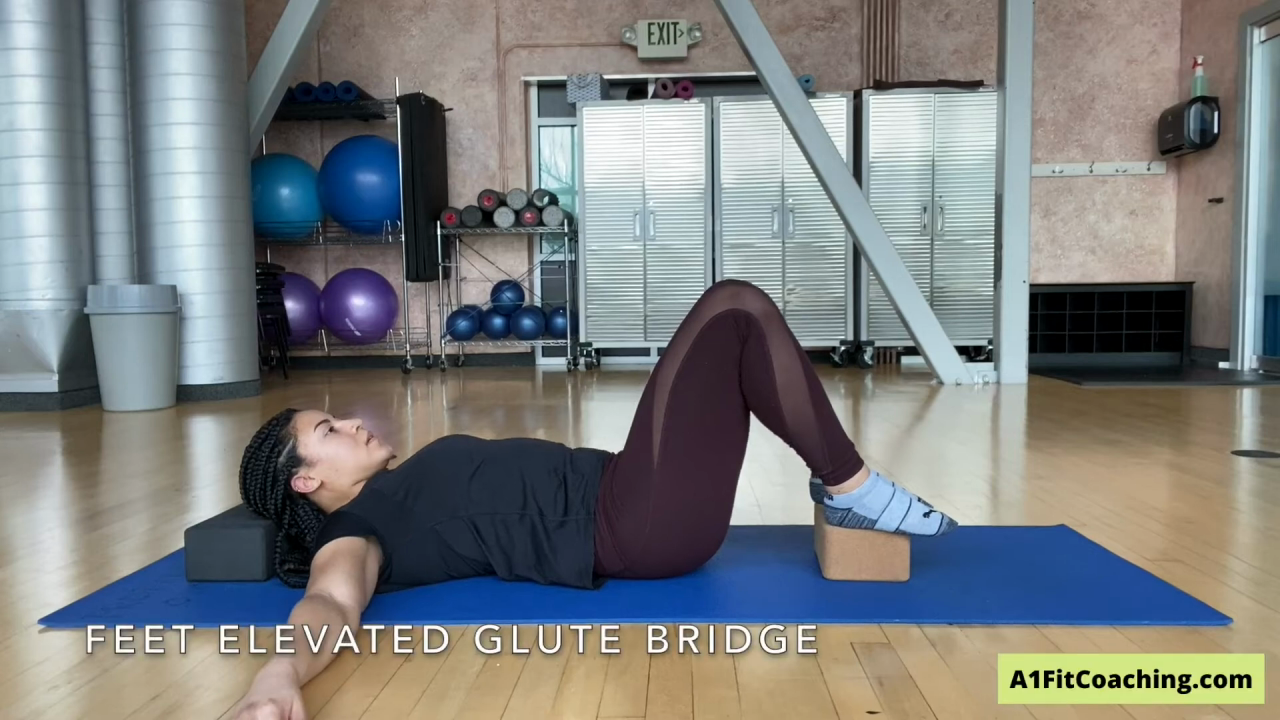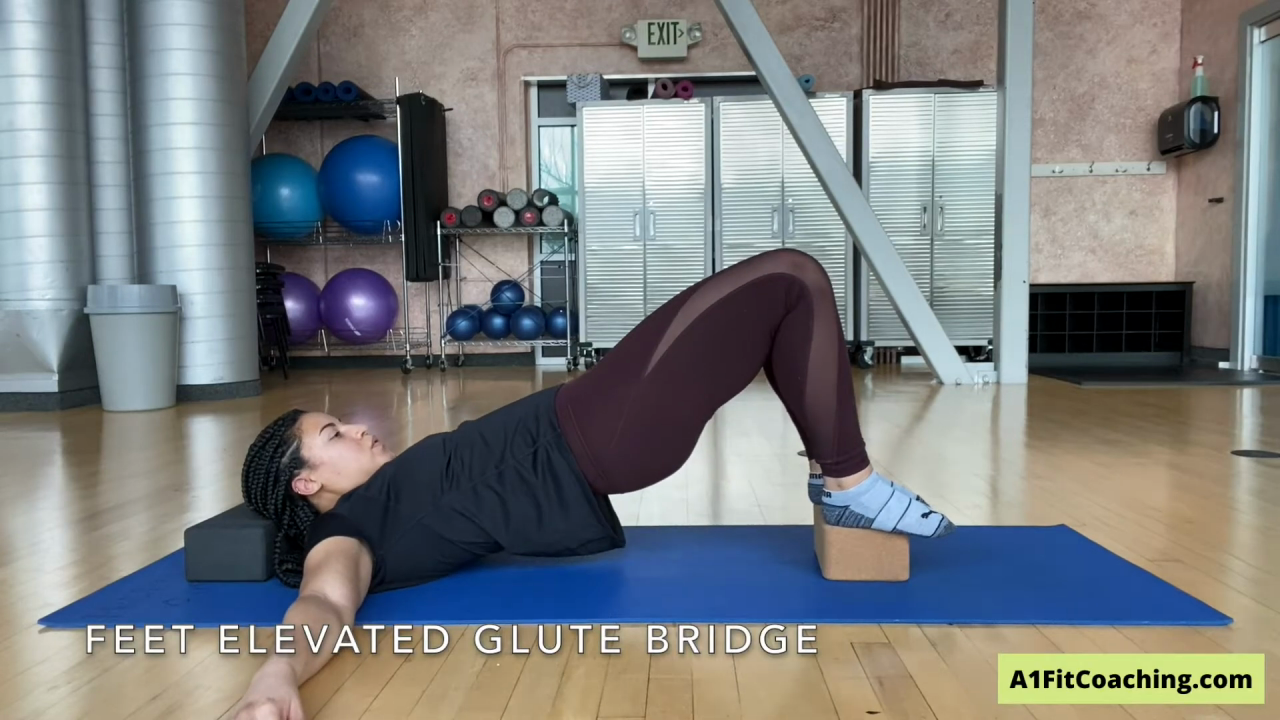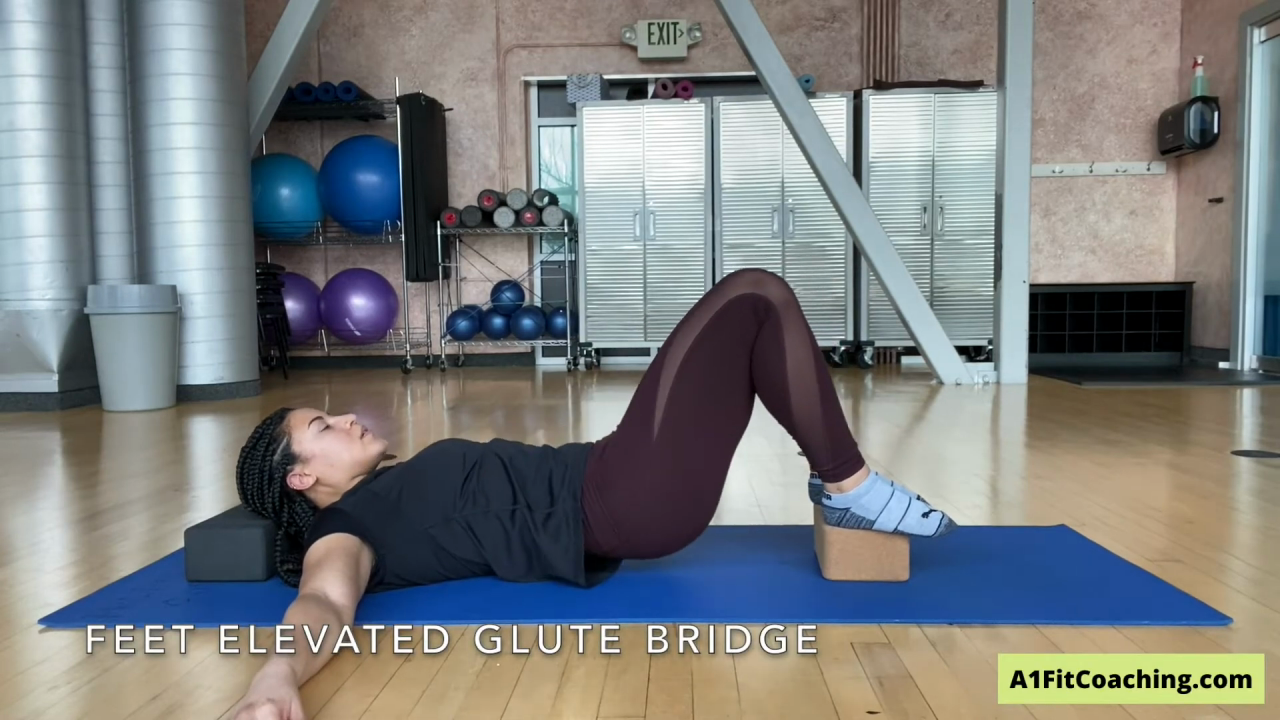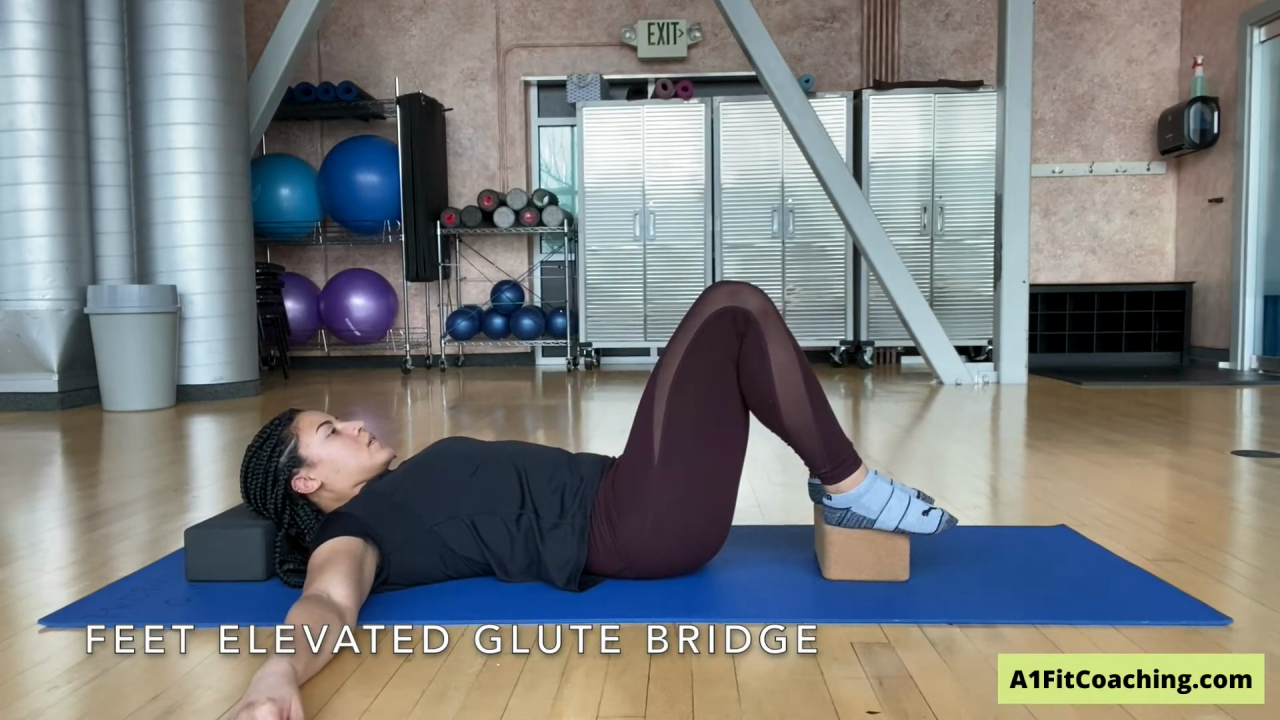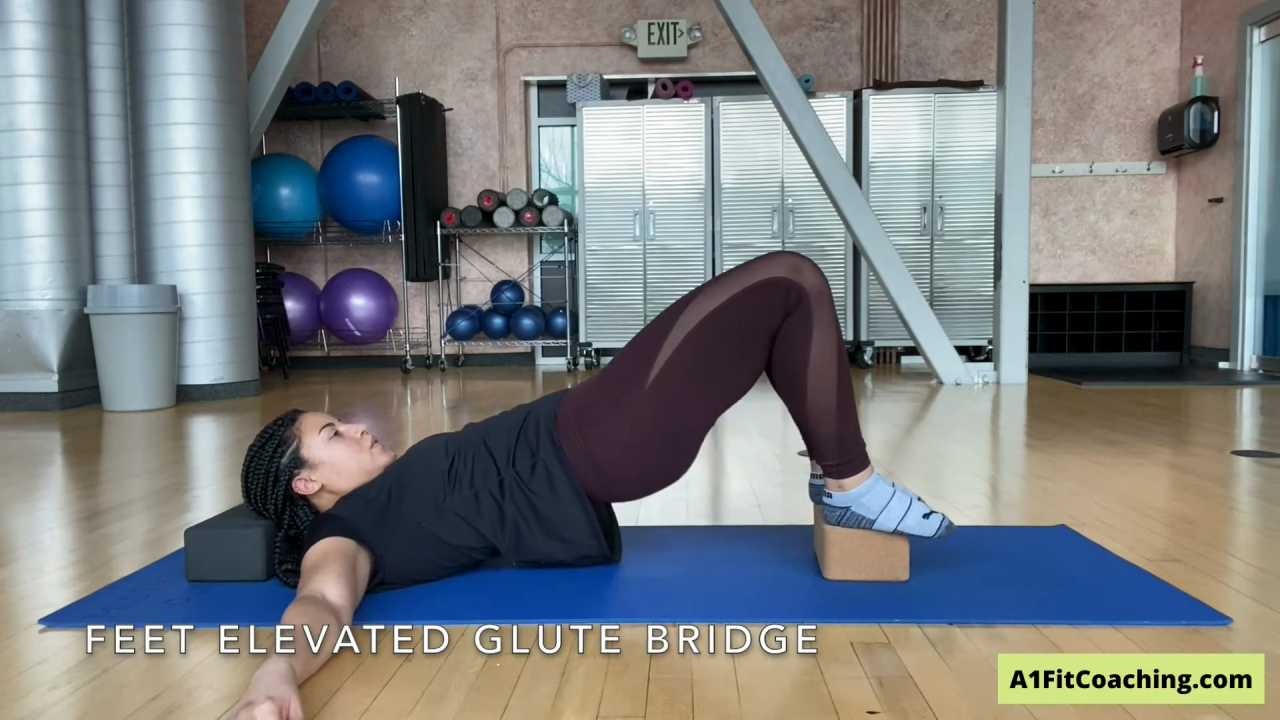
dt=1s
person 1, frame 1
left shoulder: (390, 502)
right shoulder: (354, 536)
right elbow: (332, 603)
left hip: (613, 500)
right hip: (649, 522)
left knee: (736, 315)
right knee: (738, 313)
left ankle: (845, 488)
right ankle: (853, 491)
person 1, frame 2
left shoulder: (378, 506)
right shoulder: (344, 536)
right elbow: (325, 602)
left hip: (588, 439)
right hip: (606, 433)
left knee: (786, 289)
right knee: (793, 280)
left ankle: (842, 482)
right ankle: (849, 486)
person 1, frame 3
left shoulder: (386, 496)
right shoulder: (343, 534)
right elbow: (325, 602)
left hip: (605, 490)
right hip: (634, 500)
left knee: (751, 306)
right knee: (754, 296)
left ankle: (844, 487)
right ankle: (851, 490)
person 1, frame 4
left shoulder: (391, 500)
right shoulder: (351, 536)
right elbow: (328, 603)
left hip: (615, 498)
right hip: (645, 525)
left knee: (735, 316)
right knee: (733, 310)
left ankle: (846, 489)
right ankle: (851, 489)
person 1, frame 5
left shoulder: (378, 506)
right shoulder: (343, 537)
right elbow: (323, 603)
left hip: (596, 445)
right hip: (611, 437)
left knee: (782, 289)
right knee: (791, 281)
left ankle: (844, 484)
right ankle: (850, 487)
